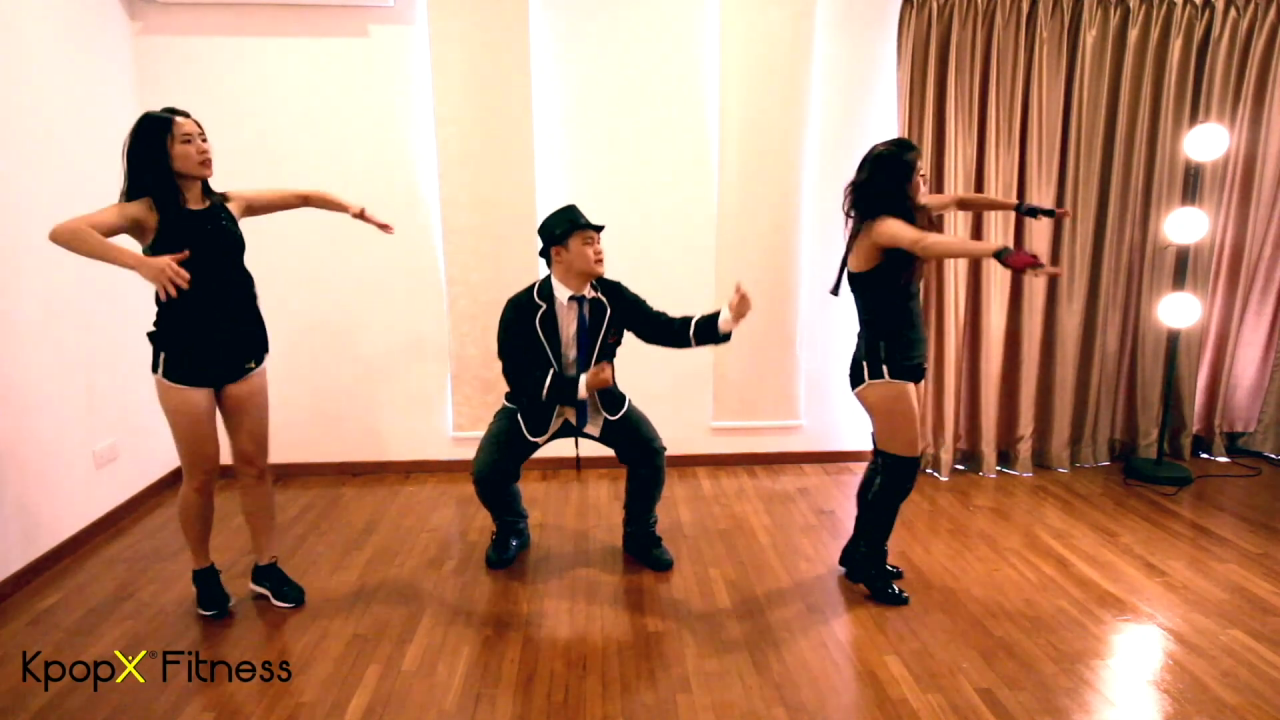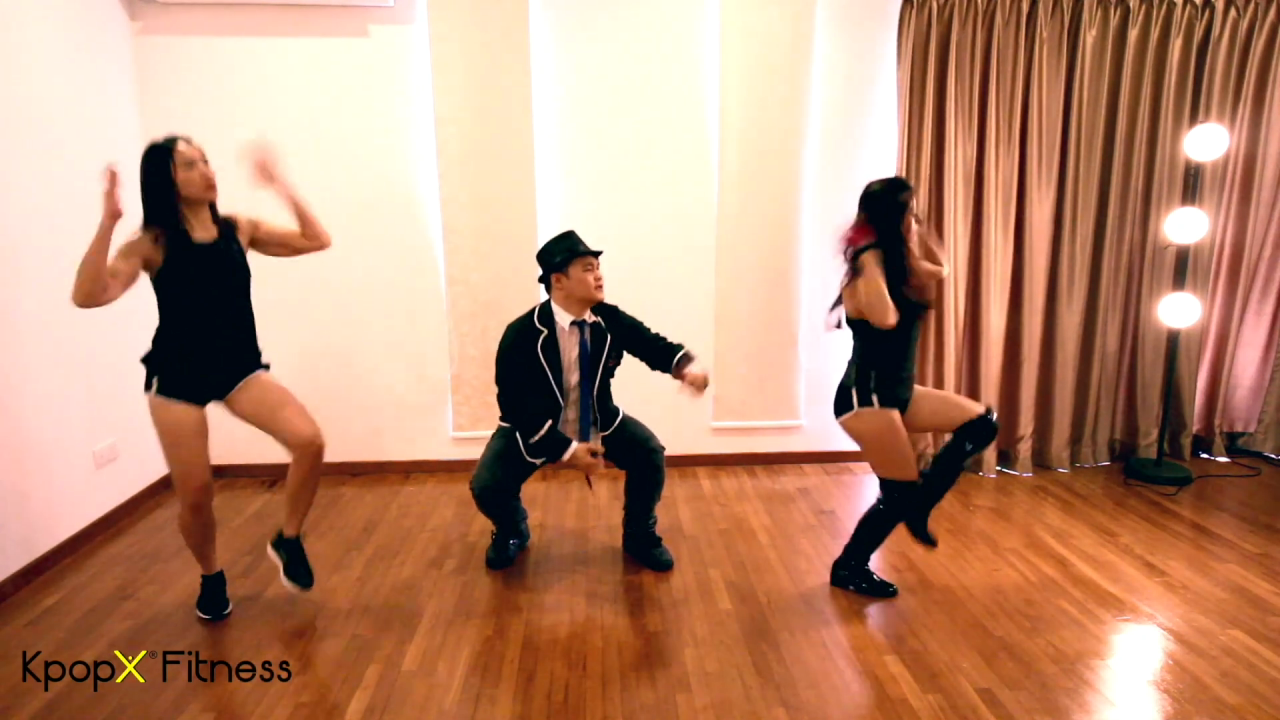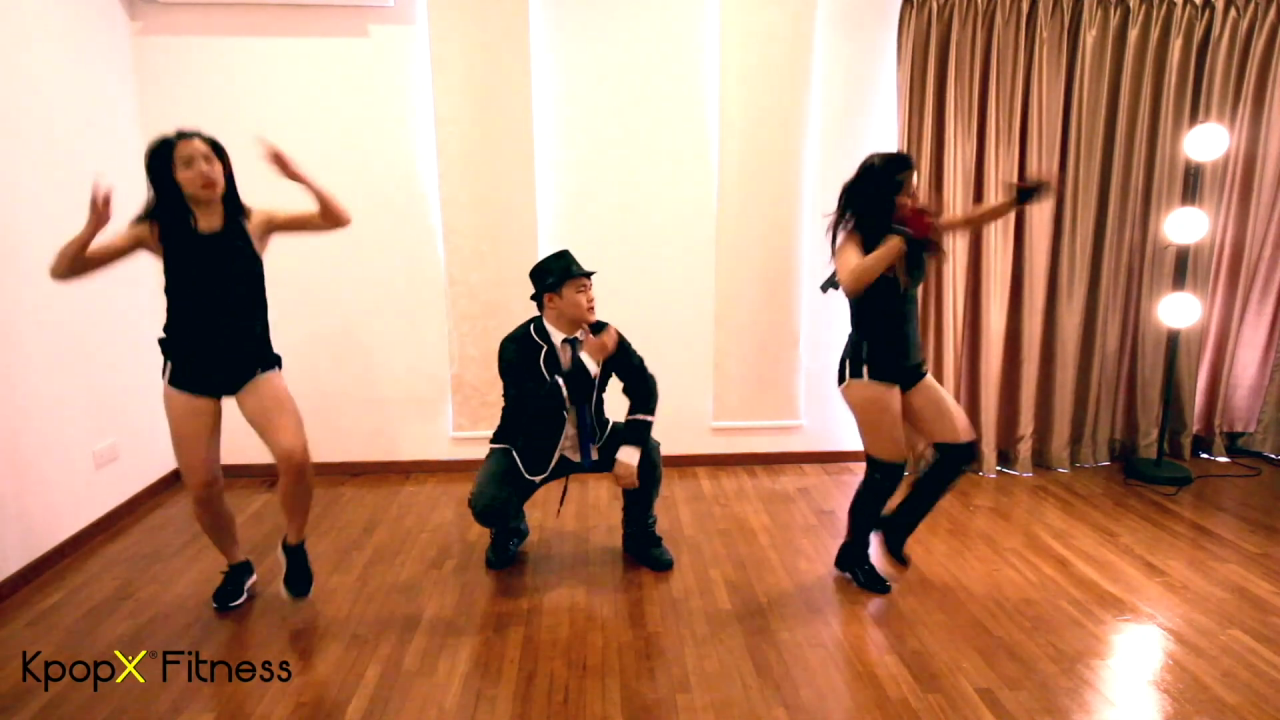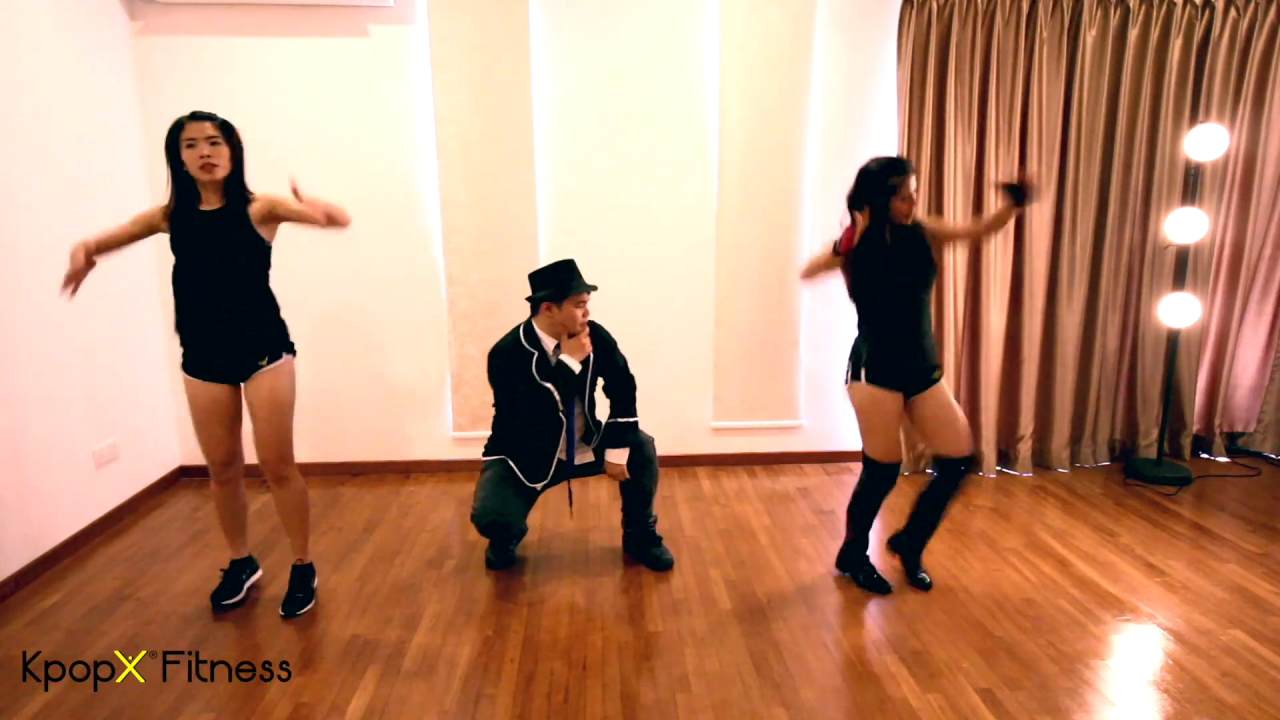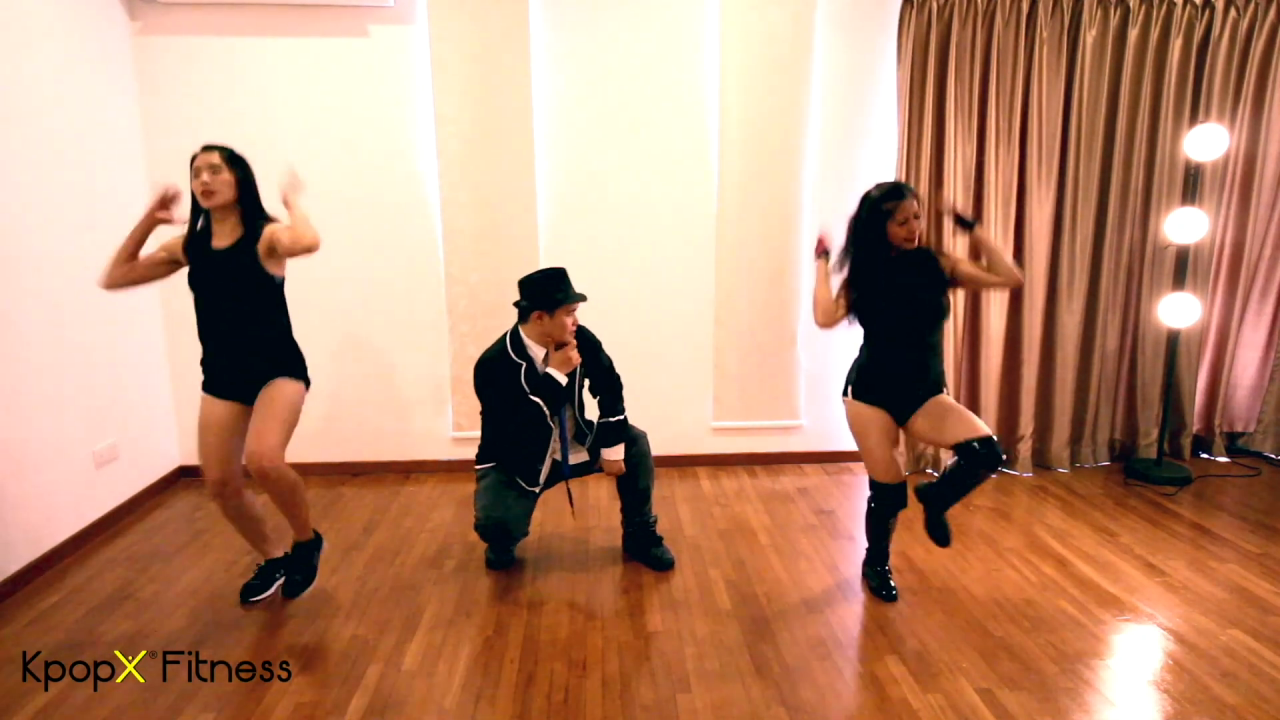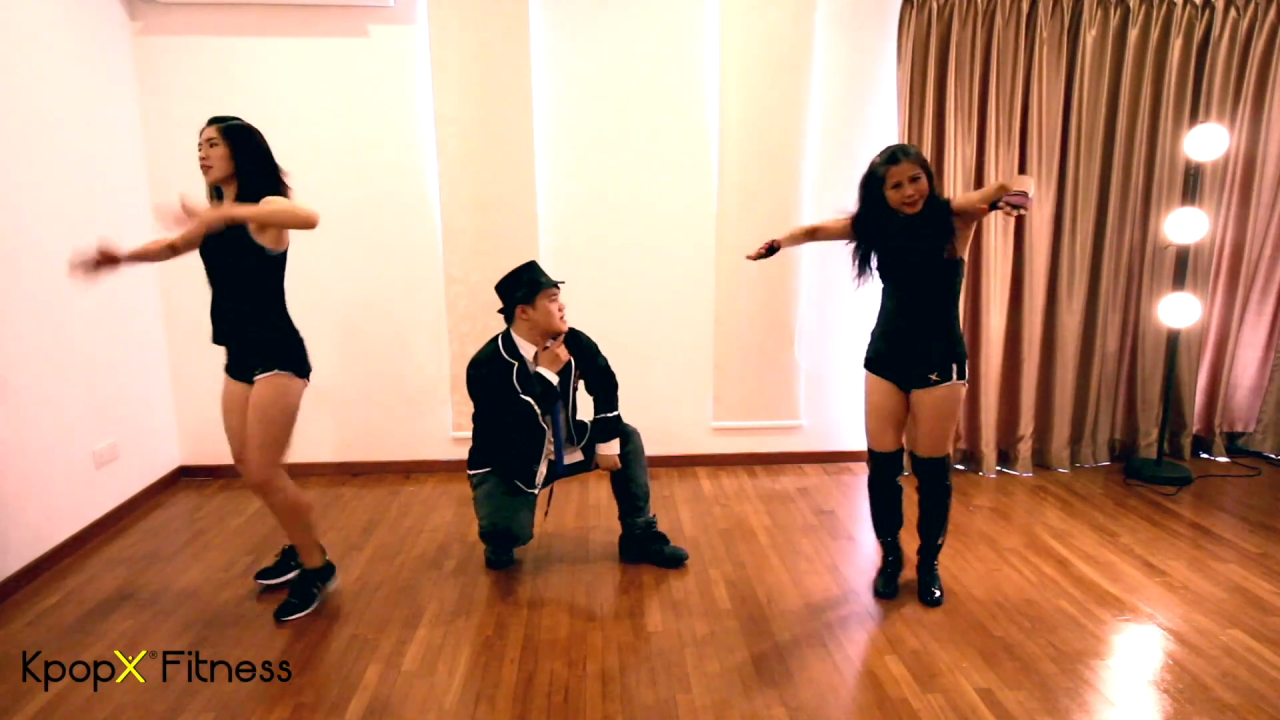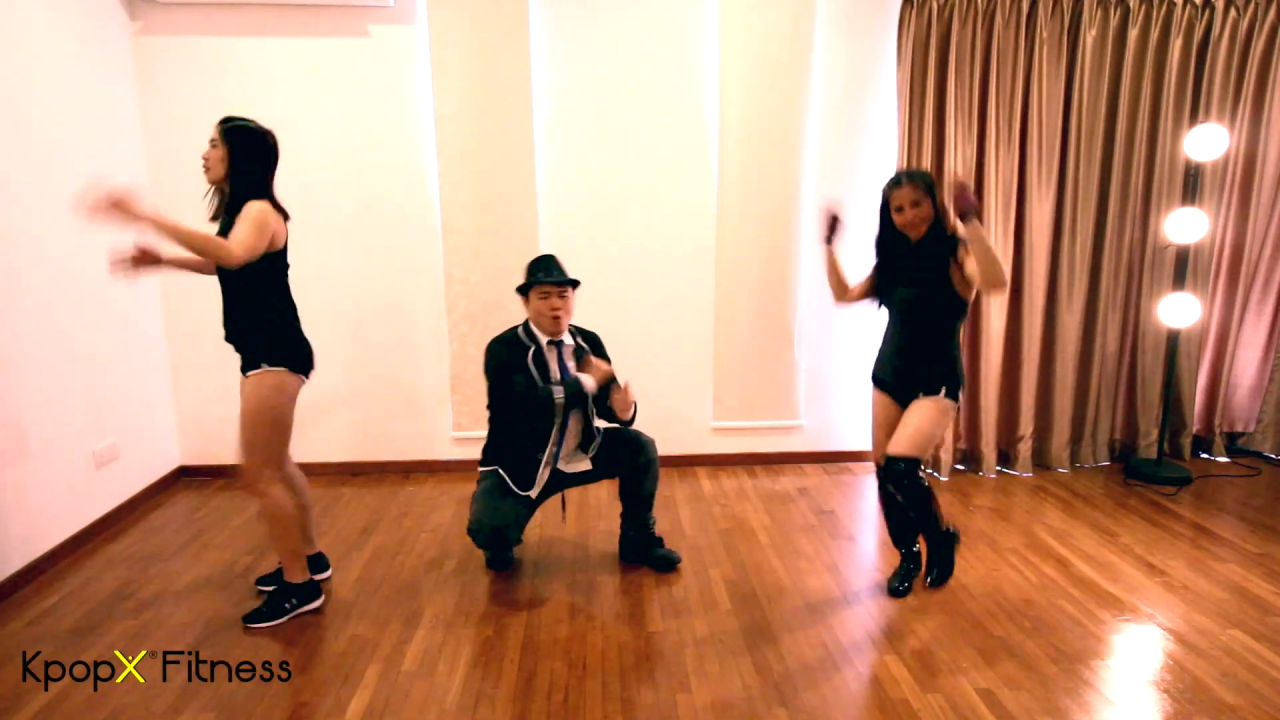
dt=0.3s
person 1, frame 1
left shoulder: (231, 204)
right shoulder: (144, 211)
left elbow: (303, 197)
right elbow: (63, 232)
left wrist: (352, 209)
right wrist: (141, 262)
left hip: (242, 352)
right hip: (183, 360)
left knee: (254, 466)
right knee: (200, 476)
left ankle: (266, 568)
right ankle: (203, 572)
person 1, frame 2
left shoulder: (240, 230)
right shoulder: (153, 242)
left elbow: (316, 242)
right elbow: (87, 295)
left wrist: (282, 189)
right wrist: (108, 218)
left hip: (240, 367)
right hip: (175, 378)
left knee: (309, 442)
right knee: (195, 495)
left ankle: (288, 538)
right ankle: (212, 578)
person 1, frame 3
left shoulder: (254, 222)
right shoulder: (156, 232)
left elbow: (336, 219)
right elbow: (63, 271)
left wrist: (299, 179)
right wrist: (93, 227)
left hip: (252, 362)
right hip: (190, 370)
left knee: (294, 457)
right knee: (203, 489)
left ankle: (294, 546)
right ankle: (237, 566)
person 1, frame 4
left shoulder: (259, 206)
right shoulder: (171, 214)
left elbow: (339, 218)
right elbow: (106, 240)
left wrist: (311, 209)
right wrist: (85, 252)
left hip: (265, 347)
right hip: (204, 355)
left knee: (277, 466)
right knee: (223, 467)
left ankle: (303, 569)
right ankle: (240, 563)
person 1, frame 5
left shoulder: (268, 236)
right shoulder: (188, 245)
left elbow: (308, 243)
right elbow: (114, 279)
left wrist: (292, 201)
right wrist: (148, 221)
left hip: (279, 371)
right hip: (222, 378)
left knee: (263, 462)
right knee: (220, 483)
left ankle: (305, 539)
right ankle: (274, 559)
person 1, frame 6
left shoulder: (266, 209)
right shoulder: (210, 220)
left elbow: (310, 217)
right elbow: (162, 248)
left wrist: (235, 209)
right wrist: (117, 258)
left hip: (276, 357)
right hip: (239, 358)
left knee: (262, 474)
right knee: (253, 470)
left ankle: (316, 567)
right ankle: (299, 552)
person 1, frame 7
left shoulder: (258, 210)
right shoulder: (239, 212)
left elbow: (232, 256)
right elbow: (221, 263)
left wrist: (149, 218)
right wrist: (160, 259)
left hip: (276, 355)
right hip: (264, 354)
left knee: (260, 474)
right knee: (274, 466)
left ankle: (299, 587)
right ankle: (308, 559)
person 2, frame 1
left shoulder: (899, 220)
right shoulder: (878, 228)
left elbow: (956, 199)
right elbow: (929, 245)
left wrist: (1021, 209)
right wrist: (1001, 253)
left hip: (904, 362)
right hip: (882, 365)
left knee: (890, 464)
right knee: (901, 469)
left ankle: (860, 551)
right ankle: (867, 565)
person 2, frame 2
left shoulder: (900, 259)
right shoulder: (867, 272)
left elbow: (935, 279)
right elbow: (885, 320)
left wrist: (920, 261)
right wrist: (870, 255)
left hip: (898, 389)
right hip: (867, 396)
left knee: (982, 423)
right knee: (902, 488)
left ankle: (918, 508)
right ankle: (848, 569)
person 2, frame 3
left shoulder: (908, 228)
right shoulder: (854, 238)
left elbow: (967, 221)
right elbow: (851, 283)
left wrist: (1015, 200)
right wrist: (898, 241)
left hip: (909, 366)
right hip: (869, 368)
left knee: (962, 449)
right knee: (886, 470)
left ankle: (896, 528)
right ankle: (853, 554)
person 2, frame 4
left shoulder: (920, 231)
right shoulder: (857, 244)
left elbow: (981, 230)
right elbow: (810, 275)
left wrist: (1013, 201)
right wrist: (842, 251)
left hip: (923, 367)
right hip: (874, 370)
left knee: (959, 462)
right knee: (883, 469)
left ankle: (910, 544)
right ankle: (853, 553)
person 2, frame 5
left shoulder: (938, 264)
right shoulder: (863, 273)
left elbow: (1011, 280)
right elbow: (825, 319)
left wrist: (975, 232)
right wrist: (823, 263)
left hip: (926, 393)
right hip: (870, 393)
left knee: (985, 452)
right knee: (888, 490)
left ankle: (934, 500)
right ankle: (876, 563)
person 2, frame 6
left shoulder: (949, 217)
right shoulder: (874, 226)
left elbow: (1017, 186)
right elbow: (816, 229)
left wrist: (1011, 195)
right wrist: (780, 241)
left hip: (939, 361)
right hip: (884, 357)
left knee: (933, 468)
right knee: (881, 464)
left ankle: (928, 564)
right ankle: (890, 555)
person 2, frame 7
left shoulder: (957, 254)
right shoulder: (892, 257)
left elbow: (996, 281)
right elbow: (846, 294)
left wrist: (971, 220)
right wrist: (830, 243)
left hip: (936, 386)
right hip: (888, 379)
left knee: (901, 468)
right knee: (887, 478)
left ankle: (940, 535)
right ankle: (908, 557)
person 3, frame 1
left shoulder: (613, 296)
right shoulder: (522, 308)
left elbow: (665, 329)
right elbow: (518, 376)
left wrist: (725, 319)
right wrist: (581, 384)
left hip: (602, 402)
right hip: (535, 407)
left knee: (649, 452)
right knee: (488, 472)
left ankle: (640, 536)
right ankle: (512, 531)
person 3, frame 2
left shoulder: (613, 321)
right shoulder: (521, 334)
left elbow: (661, 350)
right elbow: (514, 405)
left wrist: (688, 368)
right wrist: (566, 449)
left hip: (597, 422)
right hip: (534, 429)
left knee: (649, 455)
right knee: (486, 487)
left ankle: (639, 537)
right ankle: (511, 532)
person 3, frame 3
left shoulder: (603, 334)
right shoulder: (518, 346)
left elbow: (643, 384)
right elbow: (532, 407)
left wrist: (631, 452)
right wrist: (588, 361)
left hip: (590, 438)
right hip: (530, 447)
left knee: (645, 456)
right knee: (486, 505)
left ankle: (639, 536)
right ankle: (510, 532)
person 3, frame 4
left shoulder: (593, 336)
right shoulder: (507, 353)
left elbow: (622, 388)
right elbow: (529, 417)
left wrist: (617, 449)
right wrist: (568, 362)
left hip: (582, 447)
right hip: (522, 457)
left knee: (641, 448)
right knee: (490, 519)
left ankle: (639, 536)
right ankle: (506, 537)
person 3, frame 5
left shoulder: (580, 340)
right shoulder: (494, 364)
left elbow: (609, 387)
right elbow: (517, 430)
left wrist: (612, 447)
right wrist: (555, 375)
left hip: (574, 446)
right hip: (515, 462)
left knee: (634, 442)
right knee: (494, 525)
left ankle: (640, 535)
right ankle: (504, 541)
person 3, frame 6
left shoulder: (573, 342)
right shoulder: (487, 365)
left elbow: (605, 385)
right elbow: (511, 429)
left wrist: (607, 442)
right wrist: (546, 374)
left hip: (564, 449)
right hip: (506, 465)
left knee: (626, 438)
right knee: (506, 533)
left ankle: (639, 536)
right ankle: (502, 538)
person 3, frame 7
left shoulder: (588, 342)
right shoulder: (503, 348)
left elbow: (607, 391)
right elbow: (529, 406)
left wrist: (622, 407)
right wrist: (585, 382)
left hip: (579, 455)
right hip: (515, 465)
left knee: (639, 447)
right knee: (489, 533)
left ankle: (638, 540)
right ankle: (501, 543)
